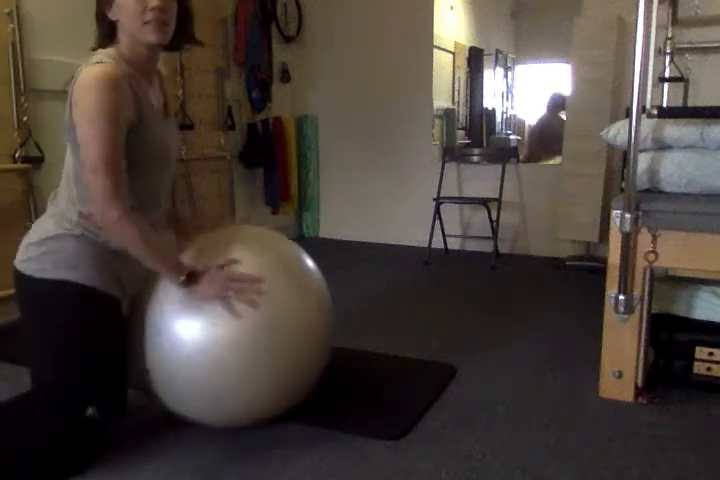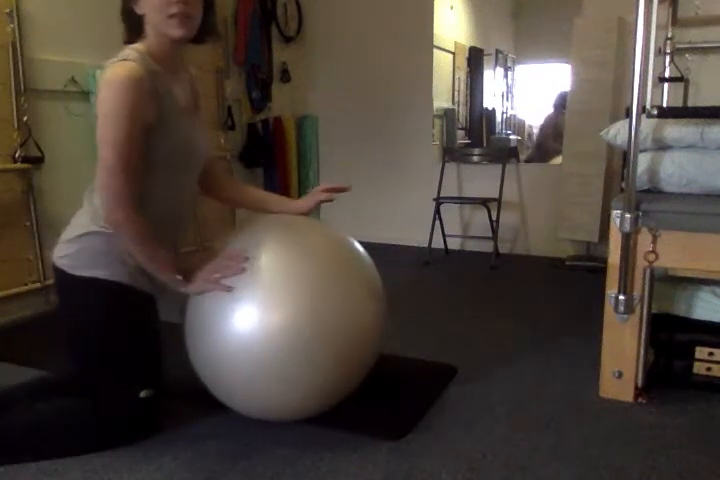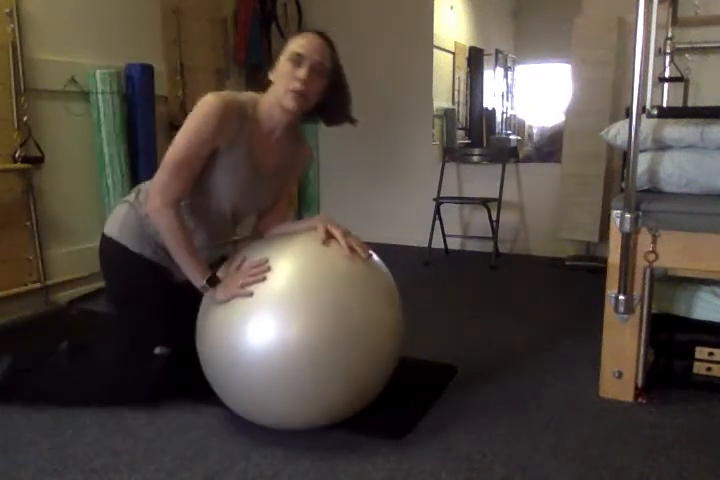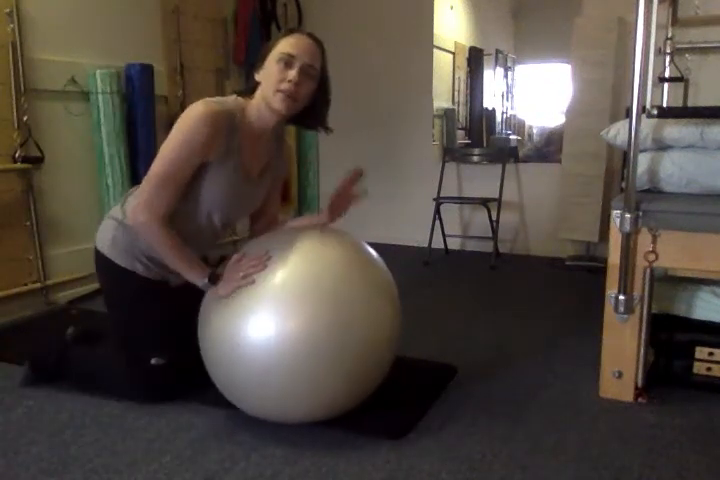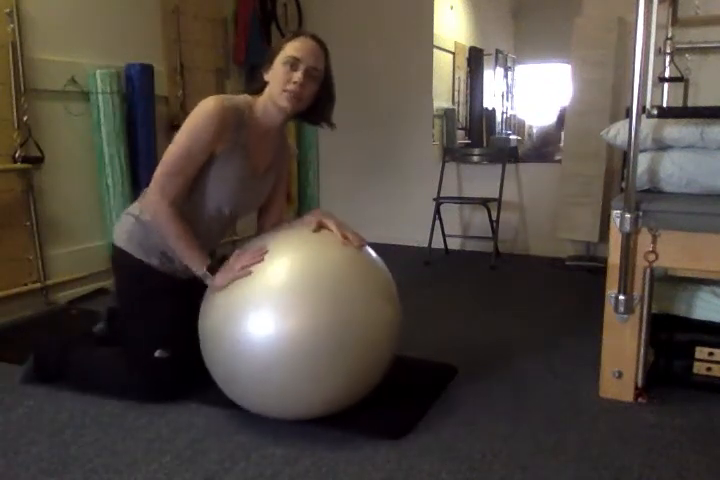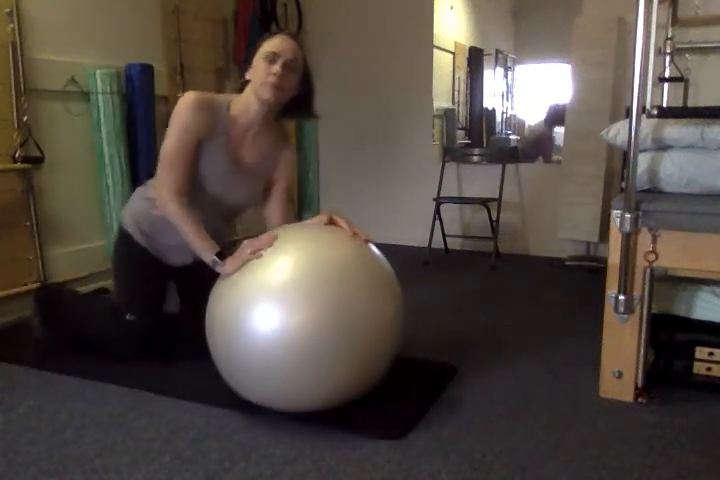
dt=0.7s
person 1, frame 1
left shoulder: (152, 81)
right shoulder: (102, 79)
right elbow: (109, 211)
right wrist: (190, 280)
left hip: (96, 271)
right hip: (66, 270)
left knee: (106, 403)
right knee: (70, 437)
person 1, frame 2
left shoulder: (185, 81)
right shoulder: (128, 77)
left elbow: (209, 178)
right elbow: (116, 208)
left wrist: (293, 205)
right wrist: (182, 276)
left hip: (128, 265)
right hip: (102, 268)
left knee: (107, 386)
right knee: (129, 414)
person 1, frame 3
left shoulder: (299, 153)
right shoulder: (222, 110)
left elbow: (266, 229)
right elbow: (160, 202)
left wrist: (314, 225)
right wrist: (210, 283)
left hip: (198, 253)
right hip: (139, 242)
left knee: (204, 369)
right knee: (148, 378)
person 1, frame 4
left shoulder: (279, 152)
right shoulder: (210, 118)
left elbow: (262, 232)
right elbow: (144, 215)
left wrist: (319, 218)
right wrist: (211, 281)
left hip: (184, 260)
right hip: (132, 255)
left knee: (203, 360)
right knee: (161, 381)
left ankle: (91, 337)
right ankle: (56, 357)
person 1, frame 5
left shoulder: (283, 151)
right shoulder: (220, 112)
left elbow: (268, 230)
right elbow: (159, 200)
left wrist: (308, 222)
right wrist: (211, 272)
left hip: (197, 253)
right hip: (146, 250)
right knee: (165, 381)
left ankle: (120, 328)
right ankle: (53, 357)
person 1, frame 6
left shoulder: (282, 153)
right shoulder: (198, 107)
left elbow: (275, 231)
right elbow: (167, 195)
left wrist: (314, 224)
right wrist: (220, 260)
left hip: (208, 247)
right hip: (147, 235)
left knee: (206, 339)
right knee: (134, 340)
right ankle: (55, 303)
